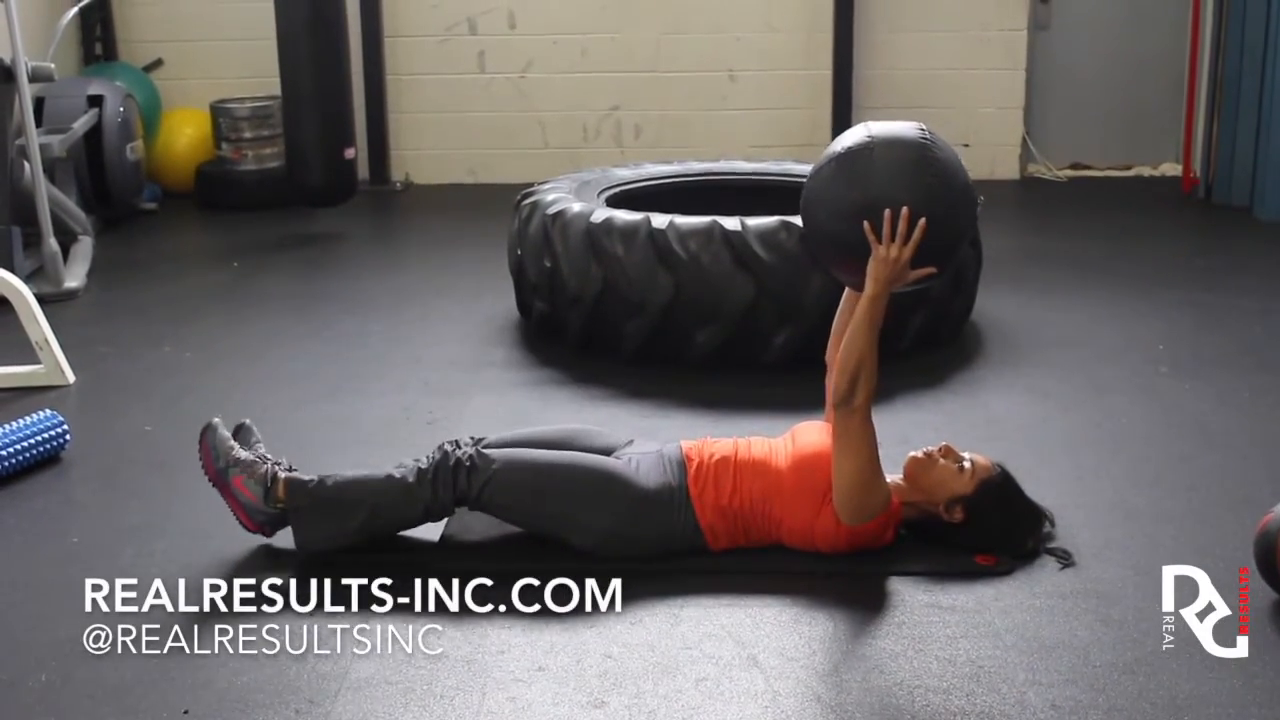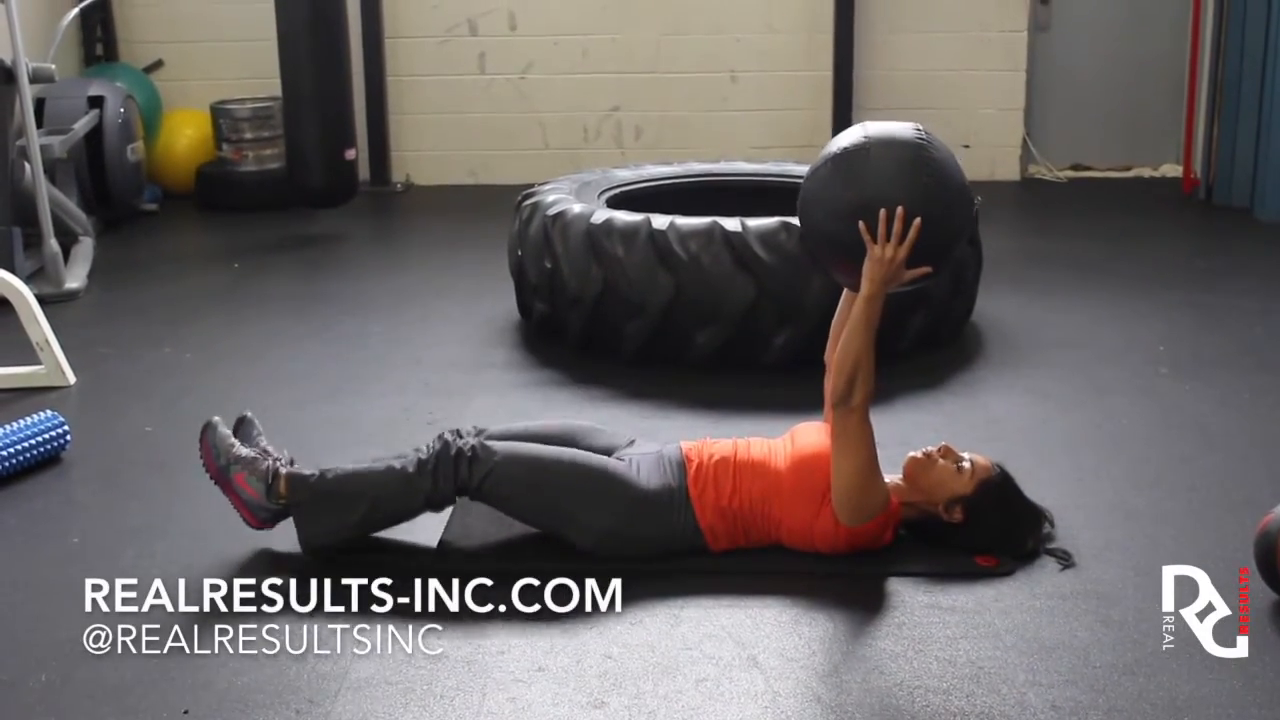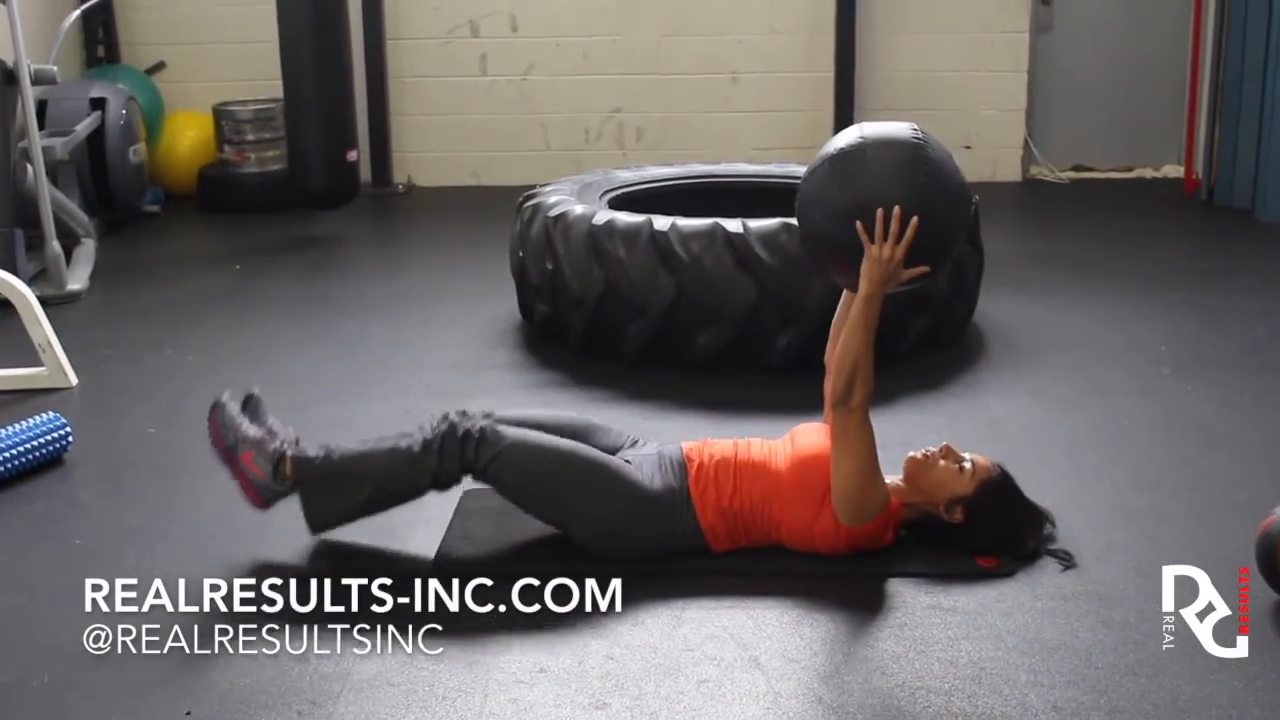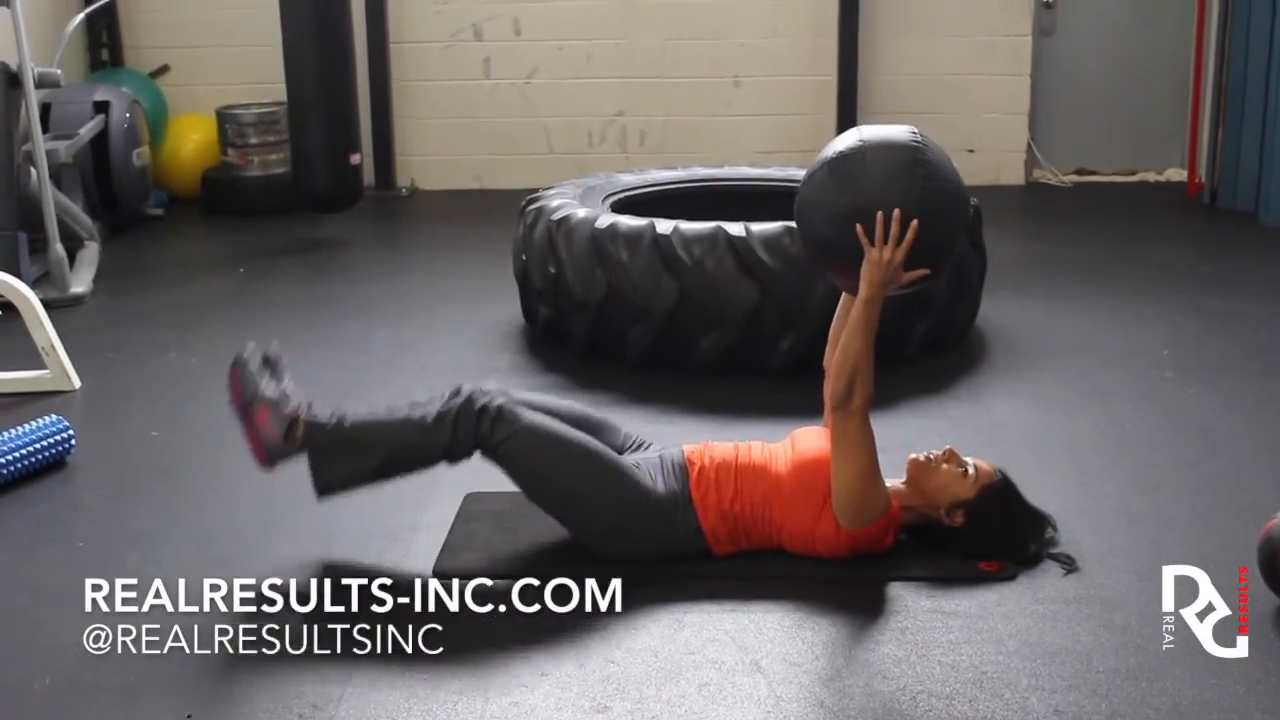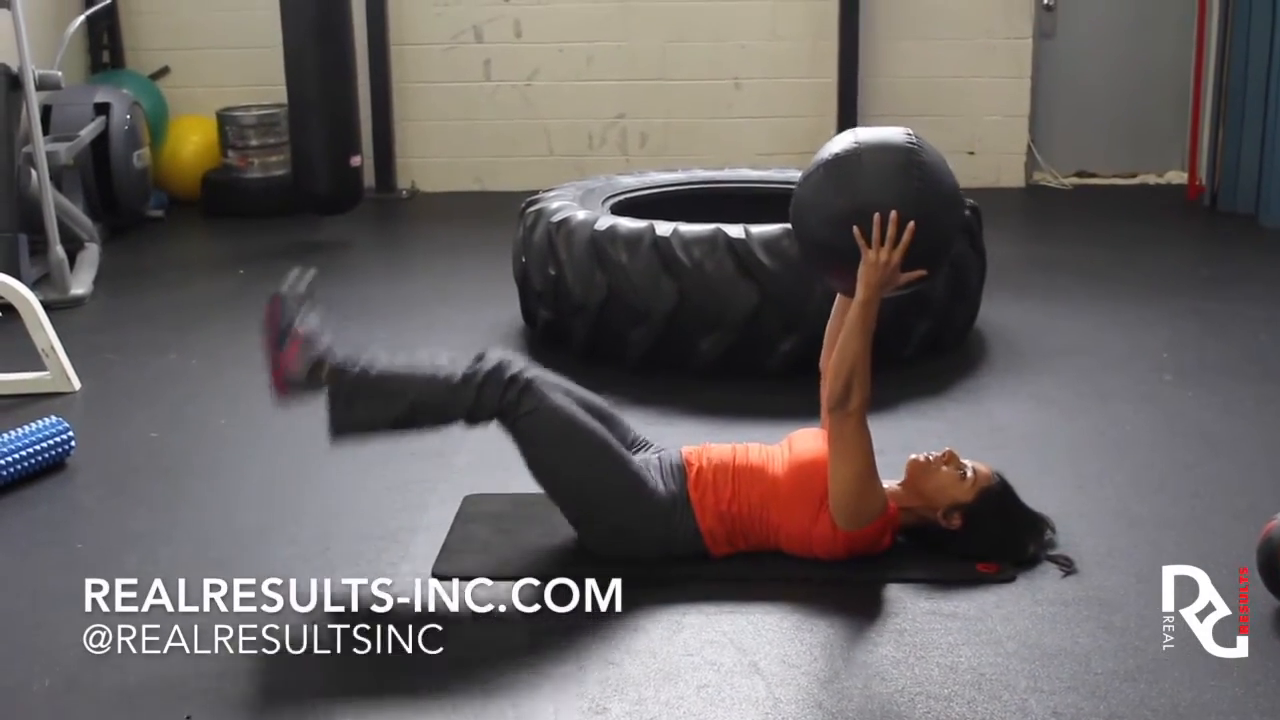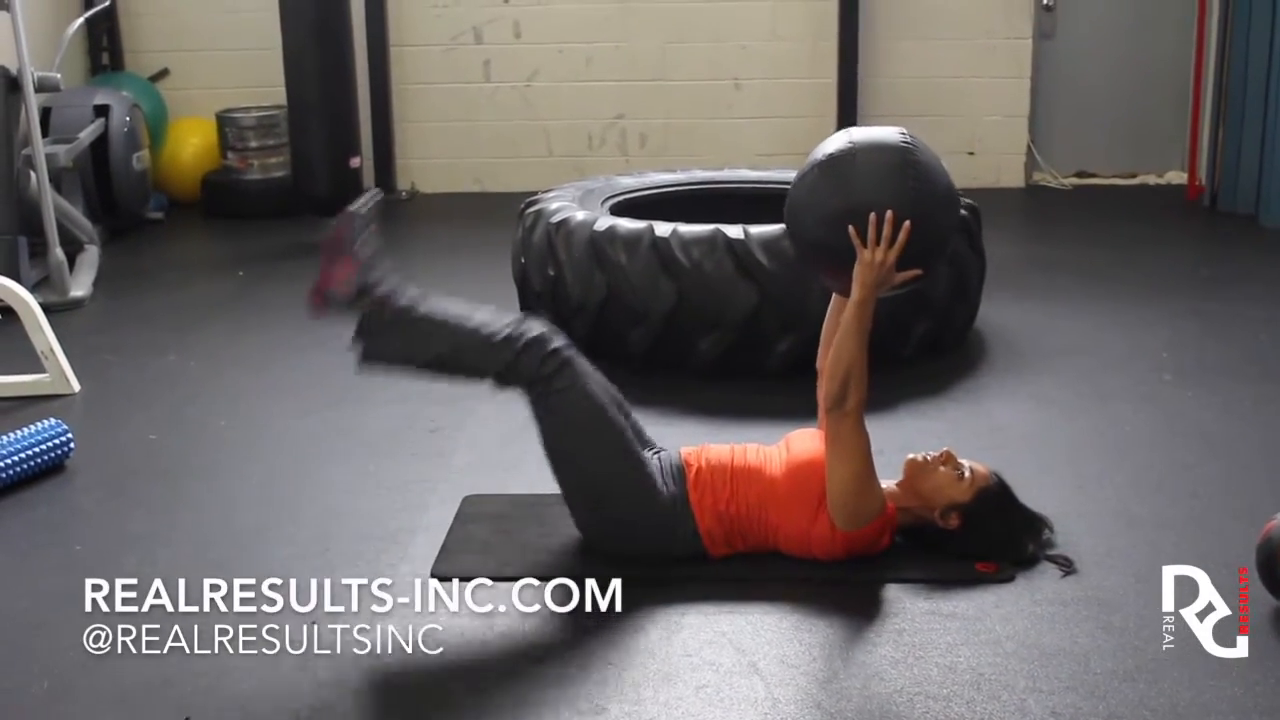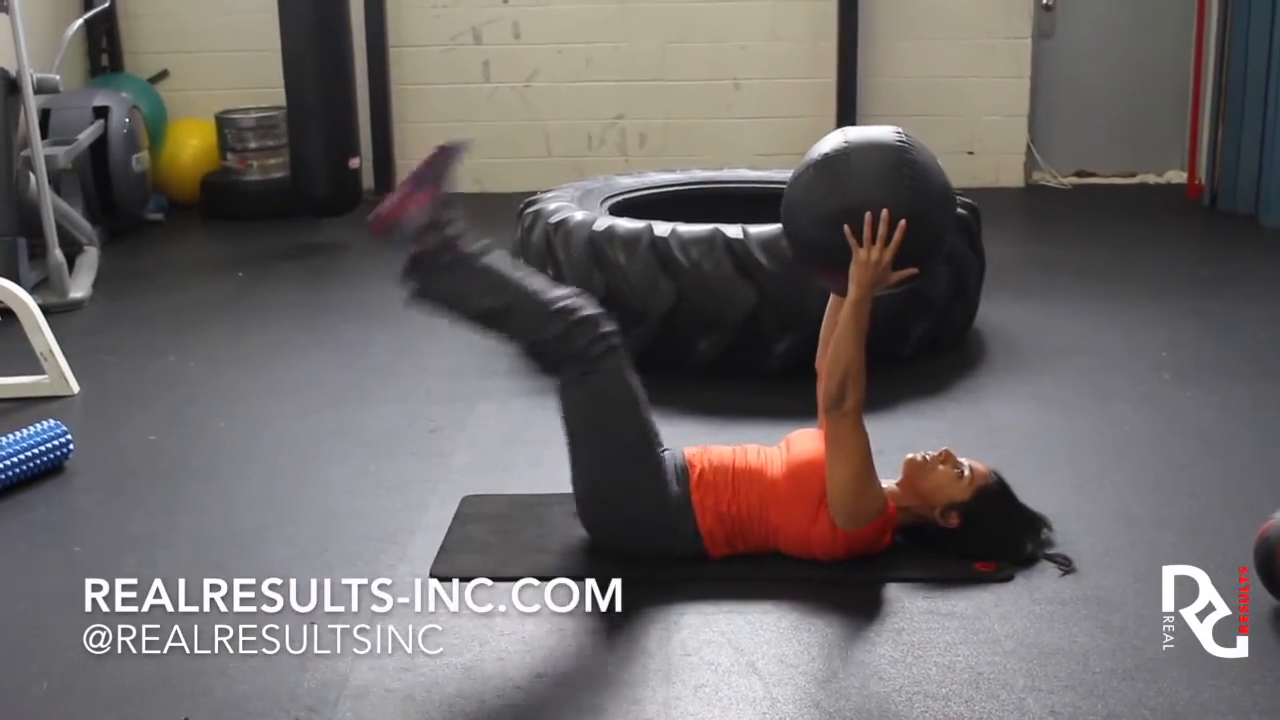
dt=0.1s
person 1, frame 1
left shoulder: (869, 515)
right shoulder: (875, 486)
left elbow: (849, 400)
right elbow: (838, 369)
left wrist: (878, 289)
right wrist: (862, 277)
left hip: (651, 511)
right hip: (659, 466)
left knee: (461, 475)
right knee: (471, 450)
left ankle: (281, 501)
right ankle: (287, 484)
person 1, frame 2
left shoulder: (868, 516)
right shoulder: (874, 487)
left elbow: (849, 401)
right elbow: (837, 371)
left wrist: (875, 288)
right wrist: (859, 276)
left hip: (649, 515)
right hip: (658, 469)
left knee: (461, 457)
right knee: (473, 438)
left ankle: (278, 492)
right ankle: (285, 474)
person 1, frame 3
left shoulder: (869, 516)
right shoulder: (876, 491)
left elbow: (848, 401)
right elbow: (837, 371)
left wrist: (873, 288)
right wrist: (859, 277)
left hip: (652, 514)
right hip: (660, 467)
left knee: (469, 442)
right knee: (480, 426)
left ankle: (288, 471)
right ankle: (298, 461)
person 1, frame 4
left shoulder: (868, 521)
right shoulder: (881, 495)
left elbow: (847, 406)
right elbow: (837, 380)
left wrist: (872, 293)
right wrist: (856, 282)
left hip: (652, 517)
right hip: (660, 472)
left knee: (480, 413)
right knee: (495, 404)
left ankle: (298, 432)
right ankle: (305, 428)
person 1, frame 5
left shoulder: (865, 521)
right shoulder: (877, 498)
left elbow: (843, 407)
right elbow: (833, 376)
left wrist: (868, 295)
right wrist: (854, 283)
left hip: (653, 517)
right hip: (665, 473)
left knee: (505, 382)
right knee: (510, 380)
left ankle: (321, 371)
right ankle: (329, 372)
person 1, frame 6
left shoulder: (862, 521)
right shoulder: (879, 503)
left elbow: (842, 405)
right elbow: (833, 391)
left wrist: (864, 290)
right wrist: (853, 289)
left hip: (653, 520)
right hip: (663, 476)
left knee: (540, 355)
right knee: (539, 350)
left ankle: (367, 295)
right ankle: (372, 288)
person 1, frame 7
left shoulder: (864, 521)
right shoulder: (880, 499)
left elbow: (838, 403)
right elbow: (829, 377)
left wrist: (859, 293)
right wrist: (846, 288)
left hip: (651, 517)
right hip: (676, 479)
left knee: (586, 335)
right knee: (577, 334)
left ankle: (433, 240)
right ankle: (439, 243)
